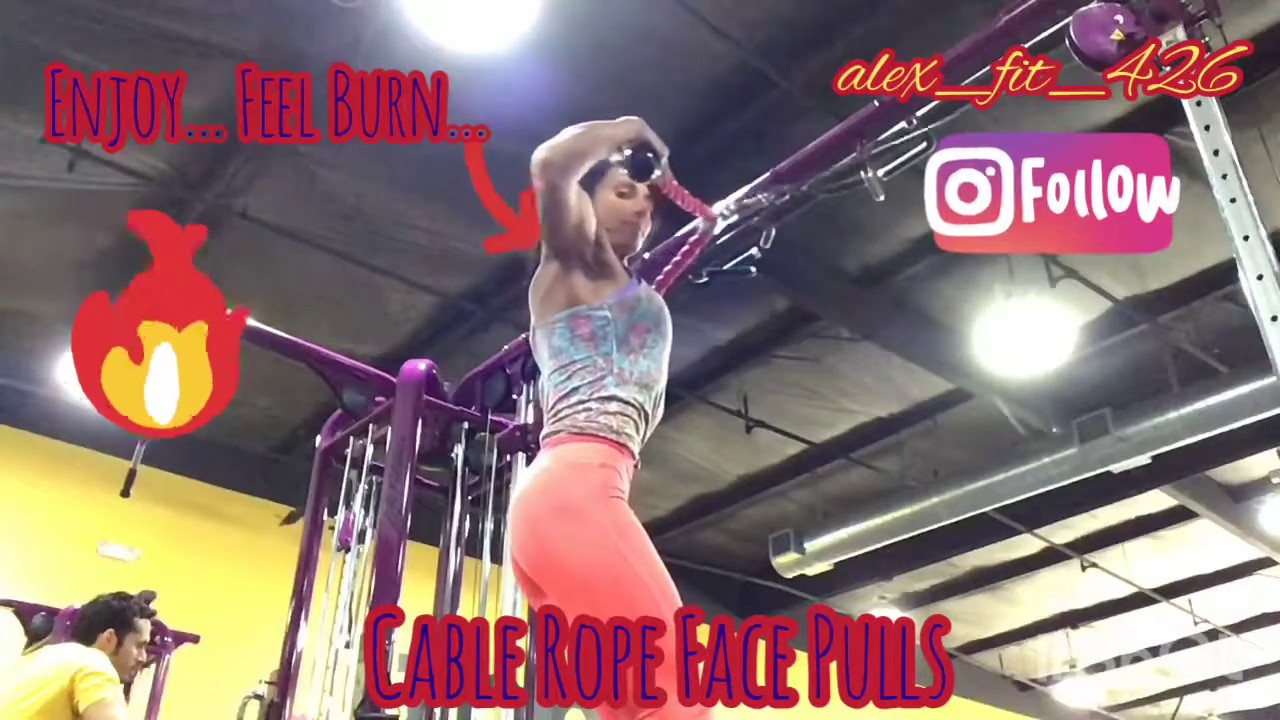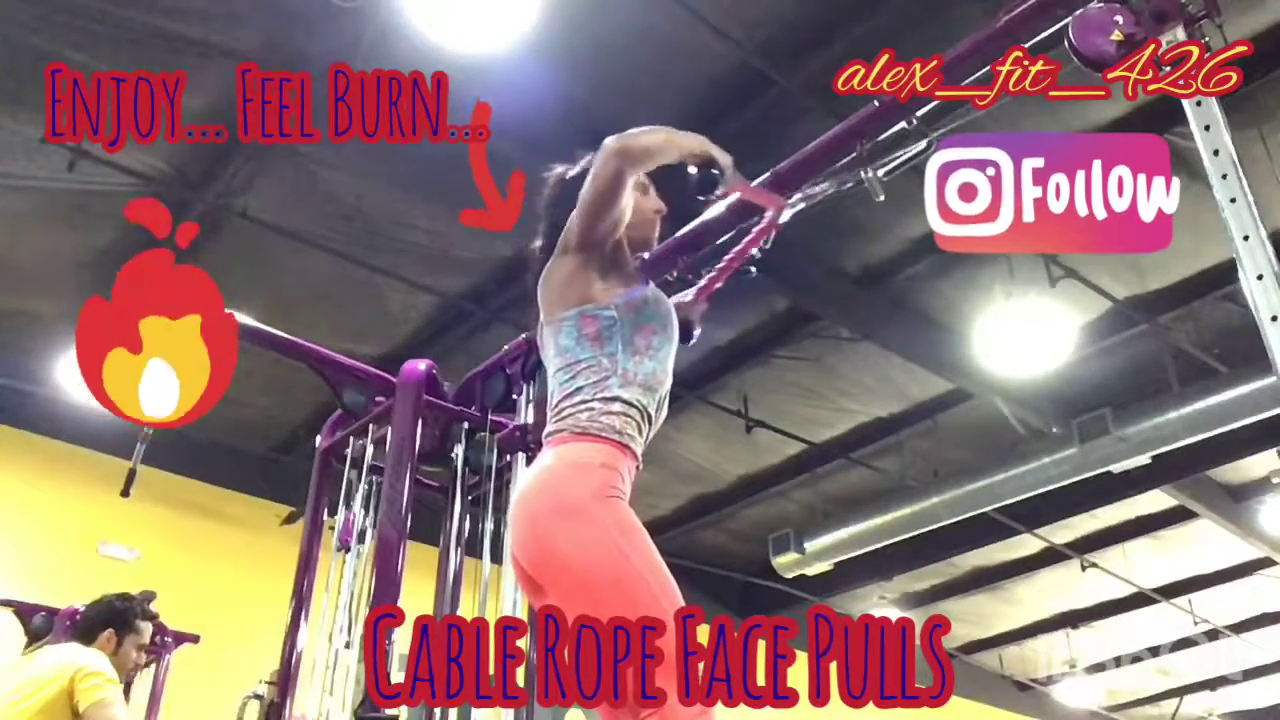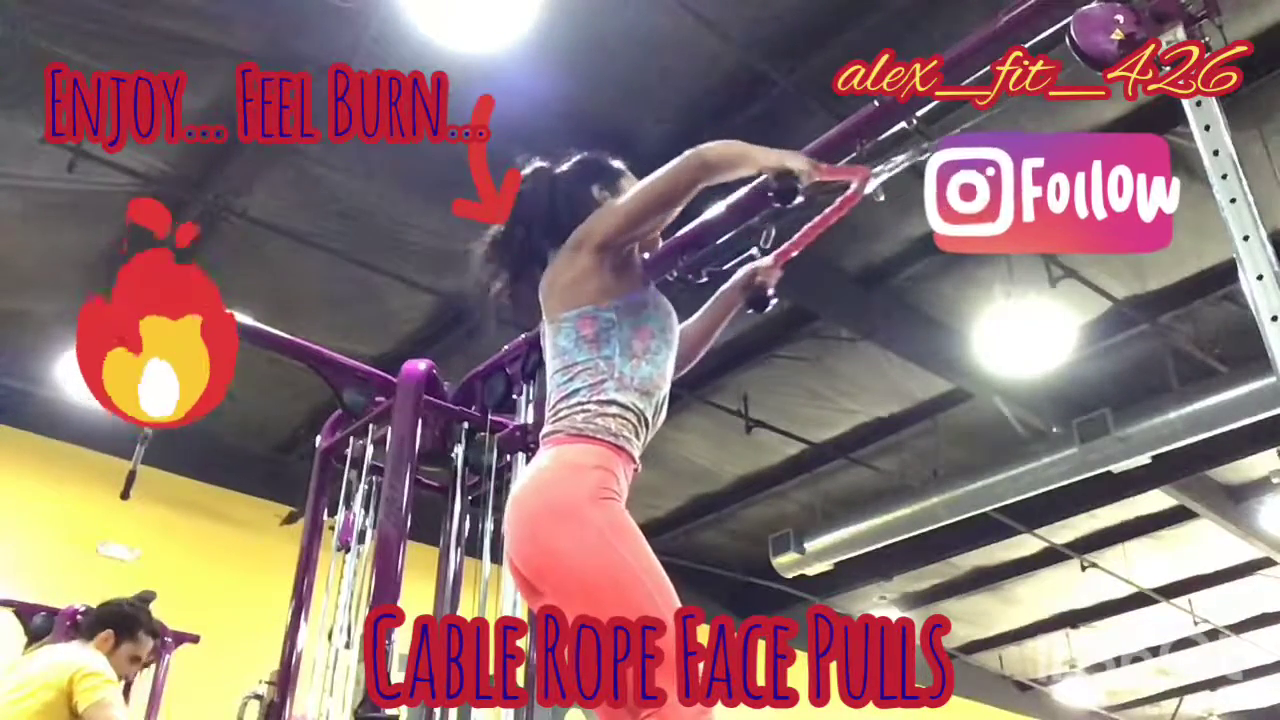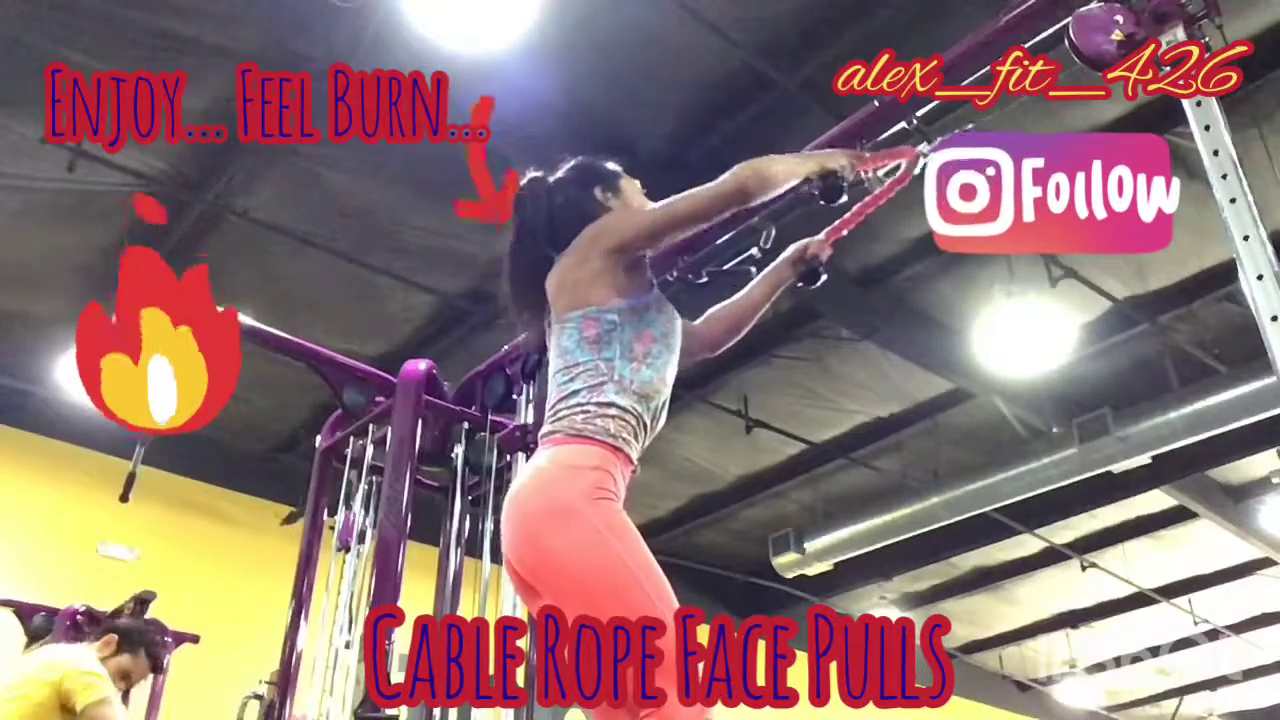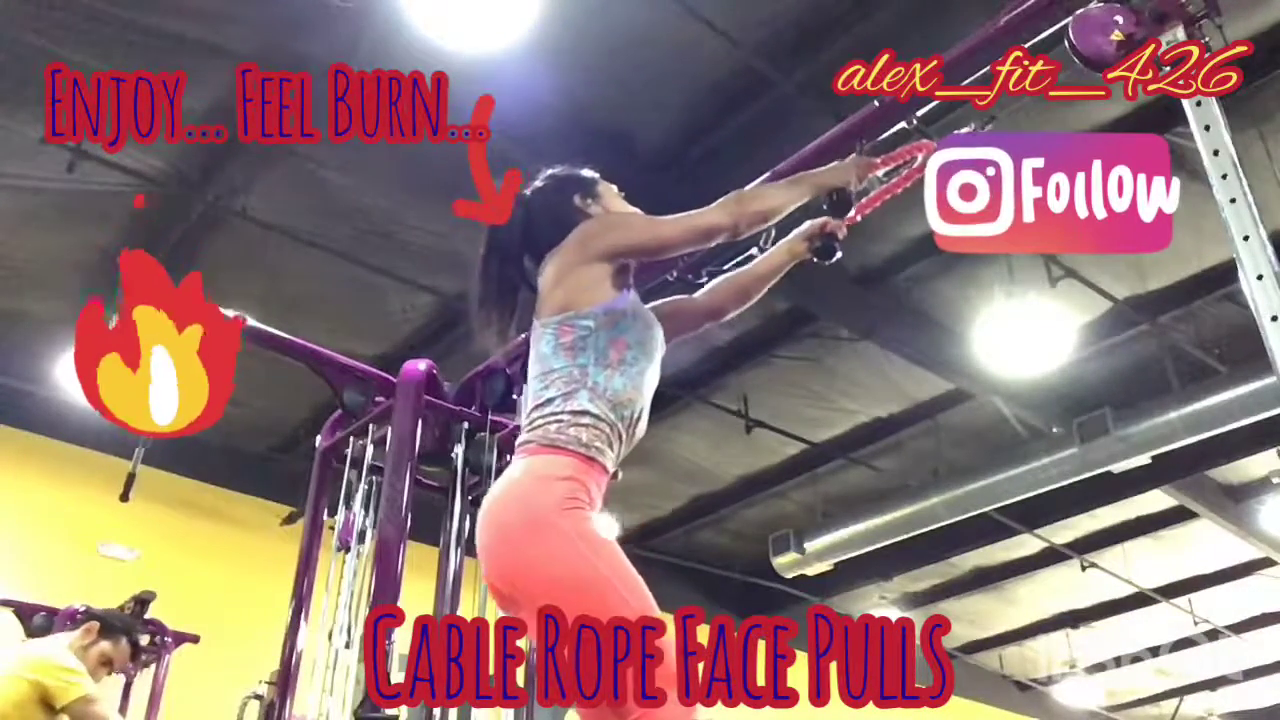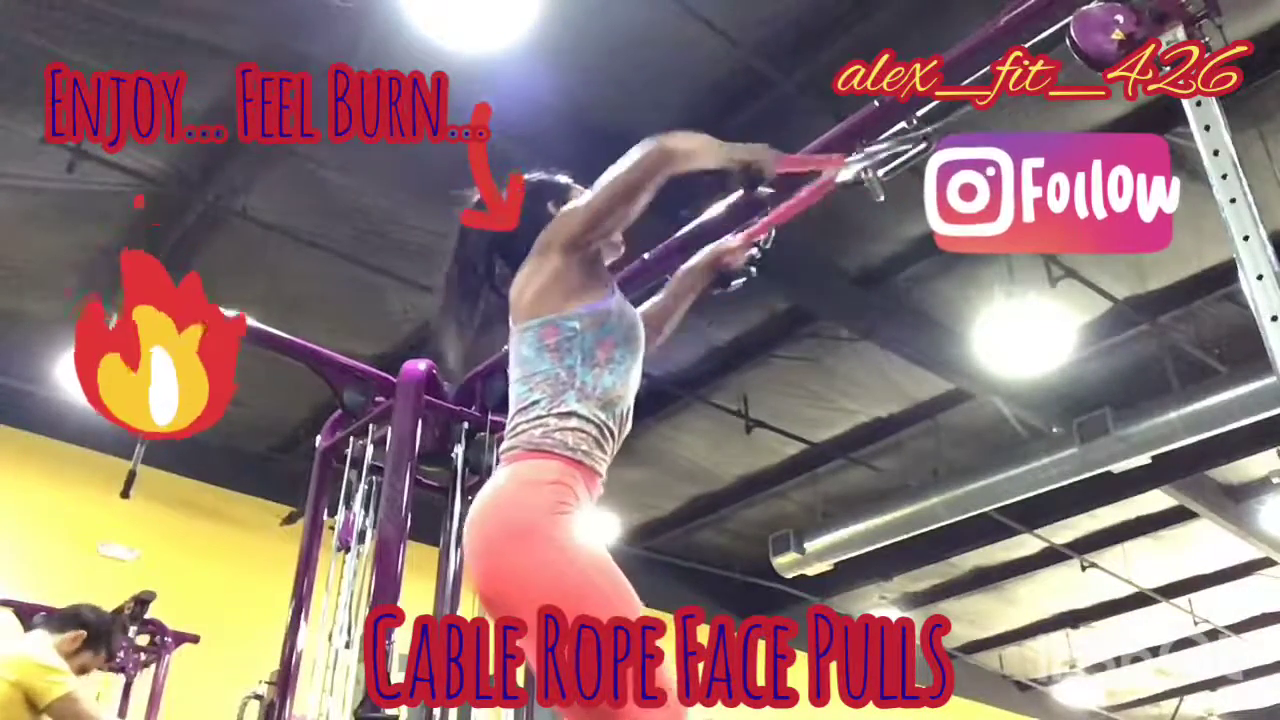
dt=0.4s
person 1, frame 1
left shoulder: (593, 295)
right shoulder: (574, 255)
right elbow: (550, 163)
left wrist: (637, 314)
right wrist: (626, 132)
left hip: (560, 501)
right hip: (574, 491)
person 1, frame 2
left shoulder: (588, 287)
right shoulder: (586, 248)
right elbow: (623, 152)
left wrist: (670, 315)
right wrist: (700, 149)
left hip: (558, 501)
right hip: (576, 491)
person 1, frame 3
left shoulder: (582, 288)
right shoulder: (594, 246)
left elbow: (668, 357)
right elbow: (701, 162)
left wrist: (740, 287)
right wrist: (778, 159)
left hip: (556, 502)
right hip: (571, 493)
person 1, frame 4
left shoulder: (619, 300)
right shoulder: (601, 243)
left elbow: (707, 336)
right elbow: (740, 184)
left wrist: (788, 267)
right wrist: (821, 160)
left hip: (554, 504)
right hip: (568, 494)
person 1, frame 5
left shoulder: (621, 311)
right shoulder: (587, 243)
left elbow: (712, 303)
right elbow: (727, 217)
left wrist: (801, 243)
right wrist: (824, 178)
left hip: (538, 515)
right hip: (543, 508)
person 1, frame 6
left shoulder: (566, 300)
right shoulder: (560, 251)
left elbow: (627, 342)
right elbow: (661, 153)
left wrist: (704, 267)
right wrist: (745, 156)
left hip: (524, 522)
right hip: (529, 513)
